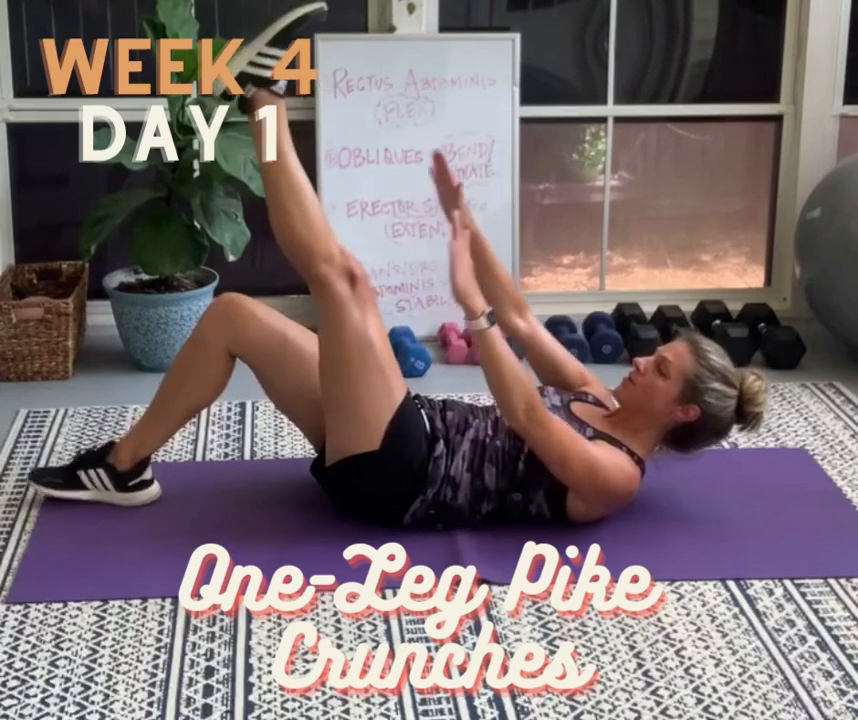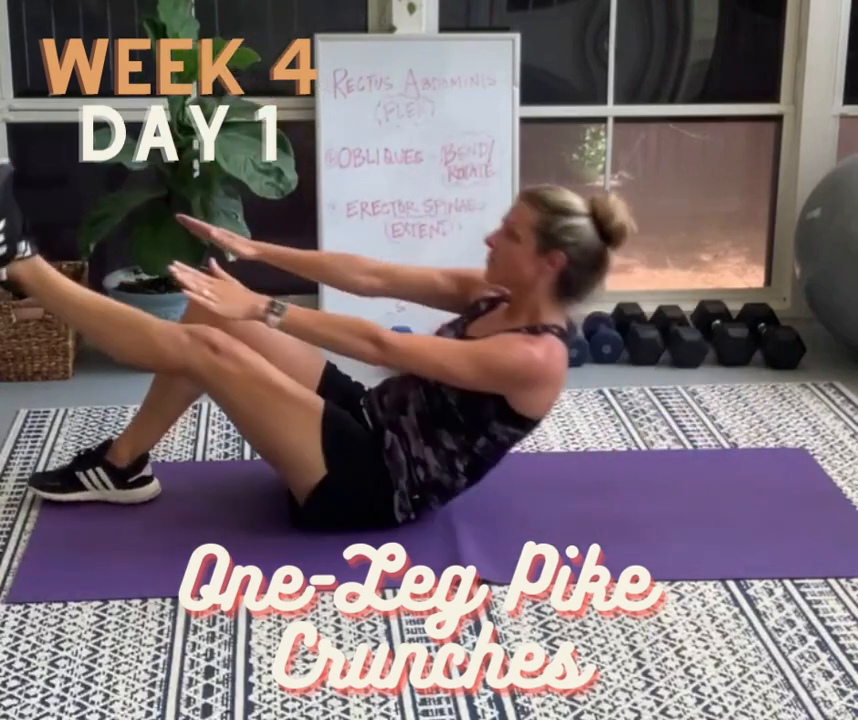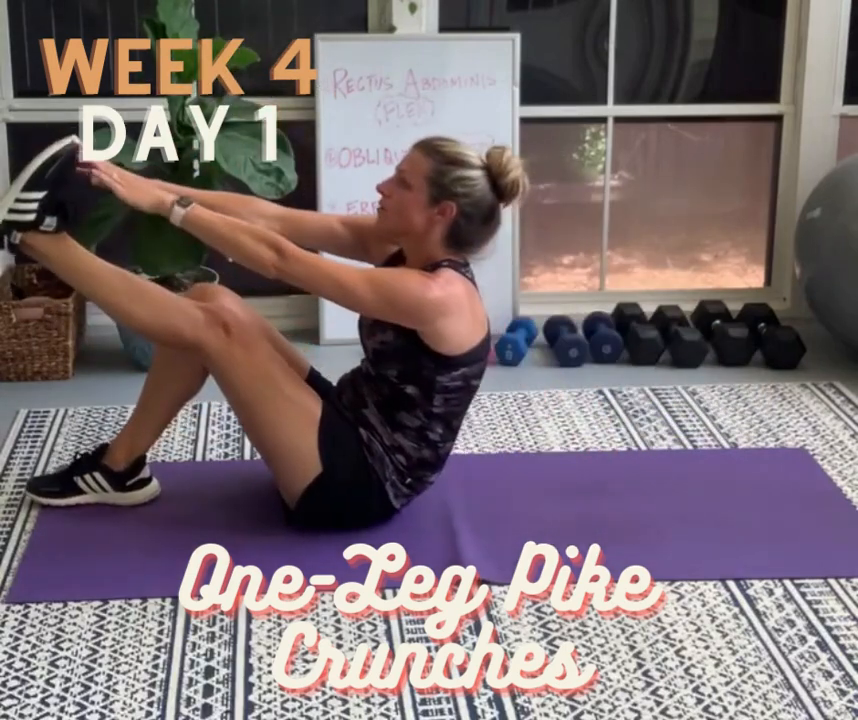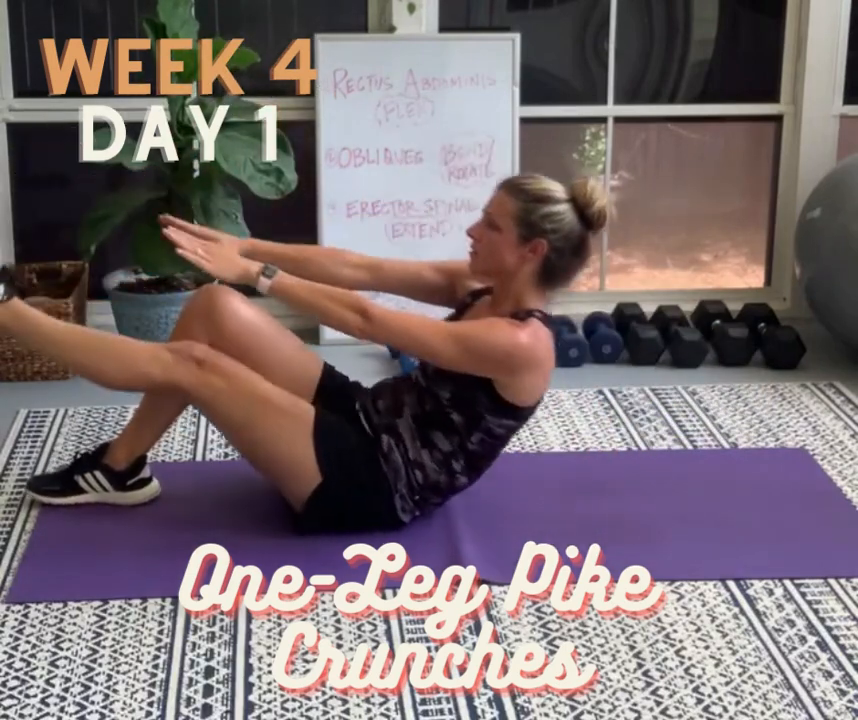
dt=0.7s
person 1, frame 1
left shoulder: (616, 475)
right shoulder: (602, 406)
left elbow: (527, 419)
right elbow: (522, 322)
left wrist: (473, 312)
right wrist: (465, 222)
left hip: (395, 478)
right hip: (418, 437)
left knee: (342, 277)
right knee: (233, 315)
left ankle: (270, 107)
right ankle: (123, 467)
person 1, frame 2
left shoulder: (536, 358)
right shoulder: (495, 297)
left elbow: (381, 348)
right elbow: (373, 276)
left wrist: (264, 310)
right wrist: (258, 251)
left hip: (373, 484)
right hip: (372, 426)
left knee: (200, 348)
right knee: (214, 315)
right ankle: (123, 465)
person 1, frame 3
left shoulder: (436, 295)
right shoulder: (402, 246)
left elbow: (279, 257)
right elbow: (273, 218)
left wrist: (166, 204)
right wrist: (157, 187)
left hip: (361, 483)
right hip: (347, 428)
left knee: (214, 326)
right knee: (207, 303)
right ankle: (120, 468)
person 1, frame 4
left shoulder: (522, 345)
right shoulder: (484, 288)
left elbow: (365, 321)
right elbow: (359, 268)
left wrist: (255, 274)
right wrist: (240, 246)
left hip: (368, 485)
right hip: (361, 420)
left knee: (187, 364)
right knee: (212, 306)
right ankle: (121, 469)
